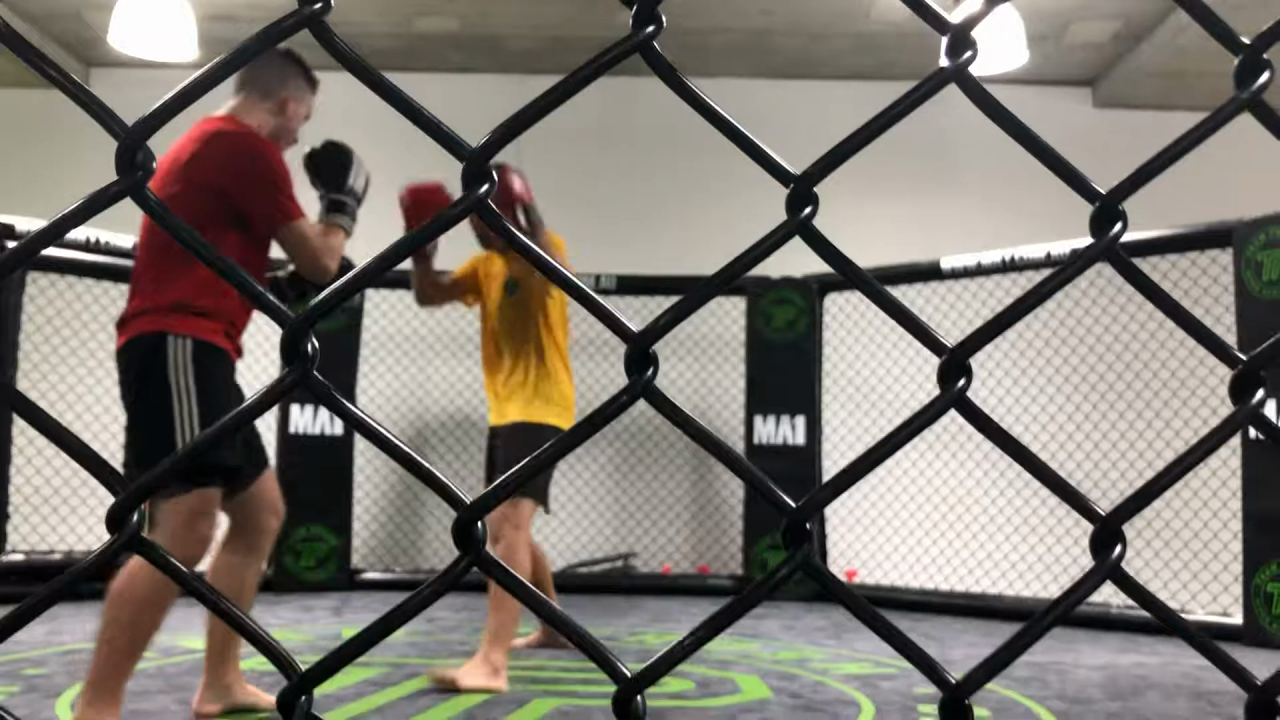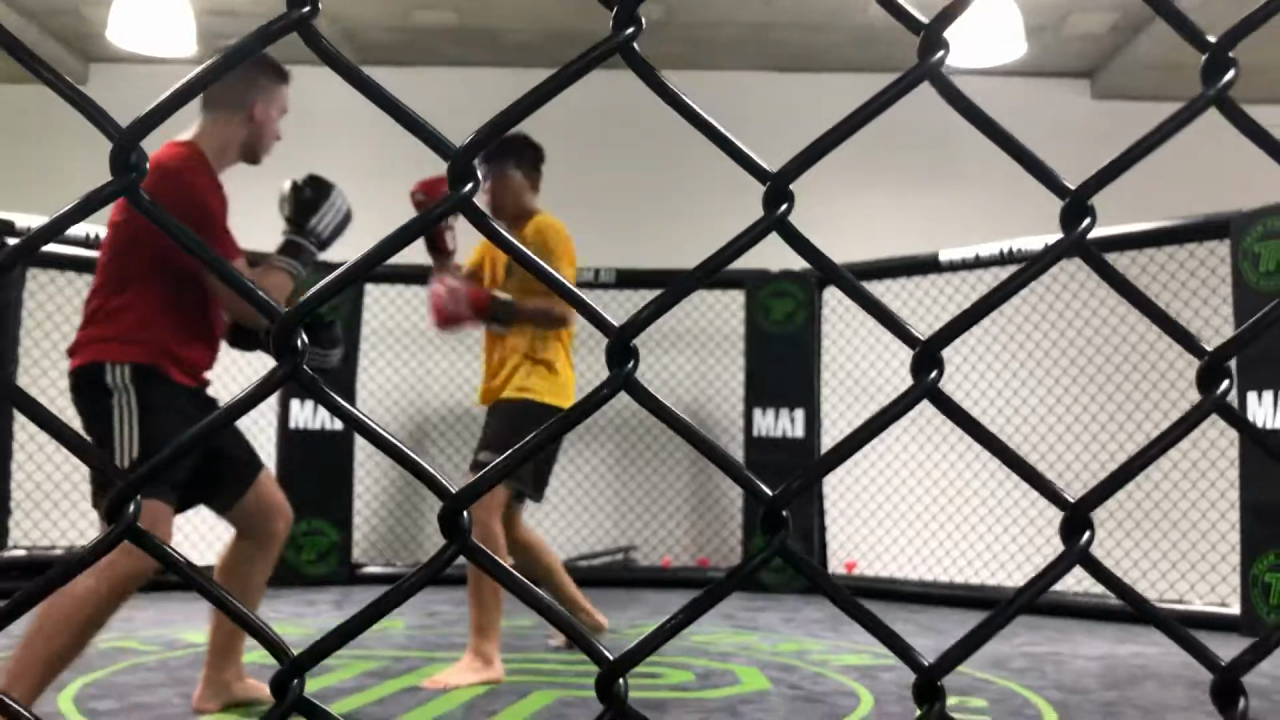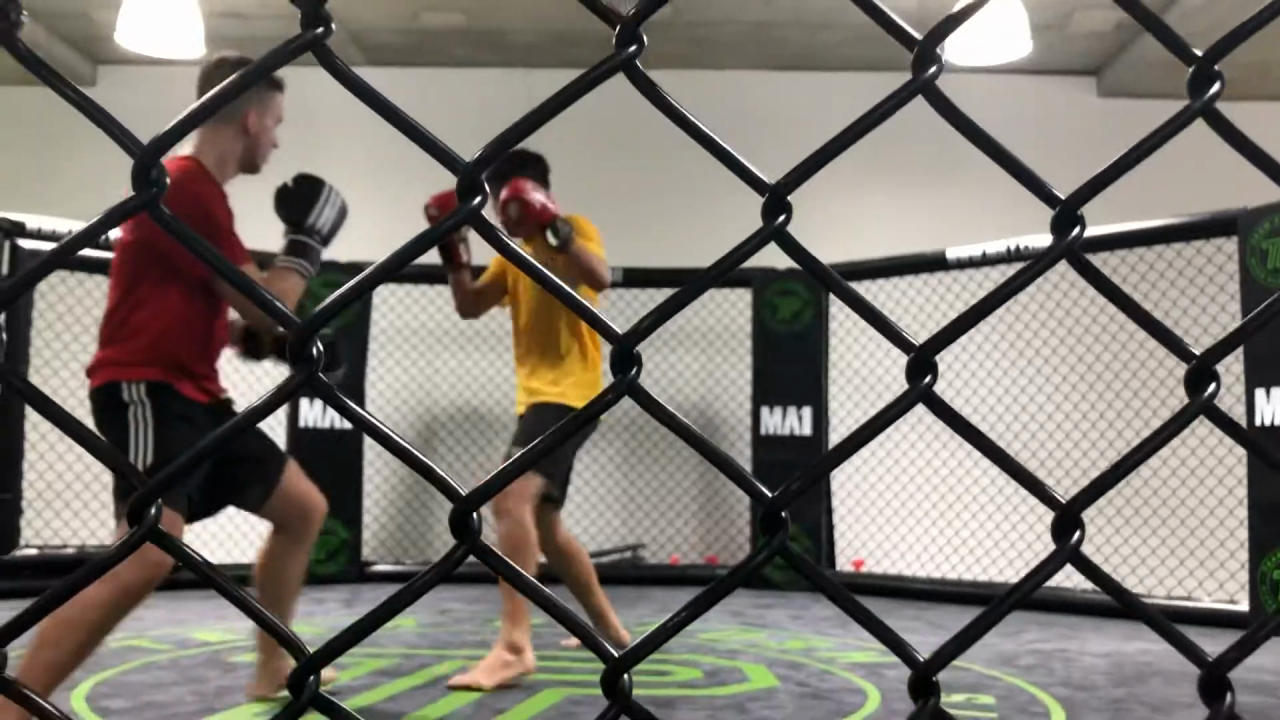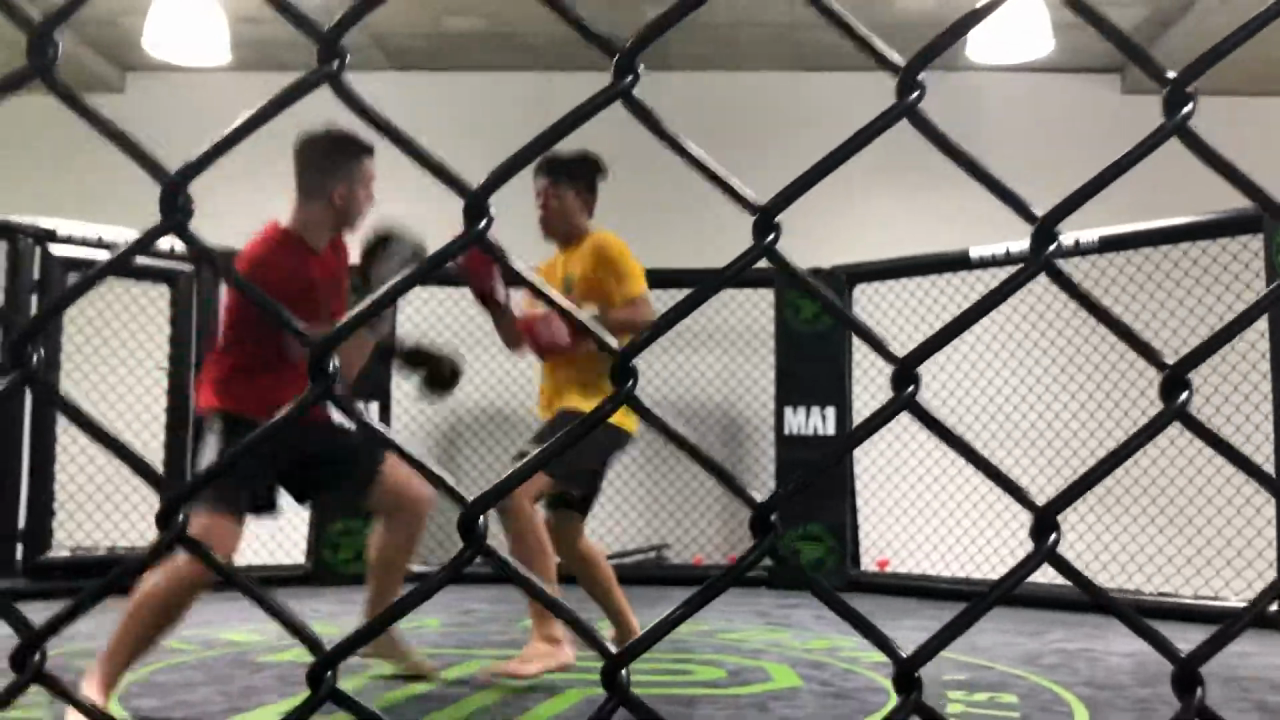
dt=0.3s
person 1, frame 1
left shoulder: (212, 146)
right shoulder: (242, 146)
right elbow: (318, 262)
right wrist: (341, 198)
left hip: (198, 354)
right hip: (177, 349)
left knee: (262, 513)
right knee: (185, 525)
person 1, frame 2
left shoulder: (194, 175)
right shoulder: (180, 174)
right elbow: (252, 303)
right wrist: (306, 238)
left hip: (174, 380)
right hip: (128, 374)
left knee: (270, 516)
right knee: (141, 549)
person 1, frame 3
left shoulder: (202, 189)
right shoulder: (187, 188)
right elbow: (266, 303)
left wrist: (278, 339)
right wrist: (308, 239)
left hip: (199, 394)
right hip: (147, 391)
left knee: (305, 508)
right knee: (151, 557)
left ankle: (276, 662)
person 1, frame 4
left shoulder: (329, 246)
right shoulder: (273, 263)
right elbow: (336, 369)
left hip: (300, 417)
right hip: (238, 419)
left knee: (412, 498)
right knee: (204, 555)
left ankle: (381, 633)
person 2, frame 1
left shoulder: (543, 245)
right shoulder: (483, 264)
left elbow: (561, 277)
right elbow: (428, 293)
left wrist: (528, 219)
right wrist: (420, 236)
left hip: (541, 412)
right hip: (507, 413)
left knee: (508, 520)
right knee: (510, 527)
left ankle: (491, 663)
right ankle: (554, 625)
person 2, frame 2
left shoulder: (548, 234)
right shoulder: (494, 243)
left elbow: (559, 312)
right elbow: (449, 287)
left wrist: (490, 309)
right wrist: (436, 231)
left hip: (535, 391)
right hip: (505, 392)
left knee: (482, 506)
right knee: (505, 521)
left ankle: (483, 656)
right ankle: (583, 615)
person 2, frame 3
left shoulder: (574, 230)
right shoulder: (512, 257)
left elbow: (595, 276)
right elbow: (467, 306)
left wrist: (549, 226)
right wrist: (452, 247)
left hip: (569, 395)
right hip: (537, 396)
left knee: (513, 496)
right knee: (545, 519)
left ankle: (513, 649)
right ankle: (609, 627)
person 2, frame 4
left shoulder: (607, 252)
right shoulder: (550, 268)
left elbow: (642, 318)
right elbow: (515, 340)
right wrist: (490, 299)
left hip: (598, 408)
right hip: (566, 408)
left knee: (514, 495)
right knee: (563, 530)
left ankle: (549, 638)
right ankle: (628, 628)
